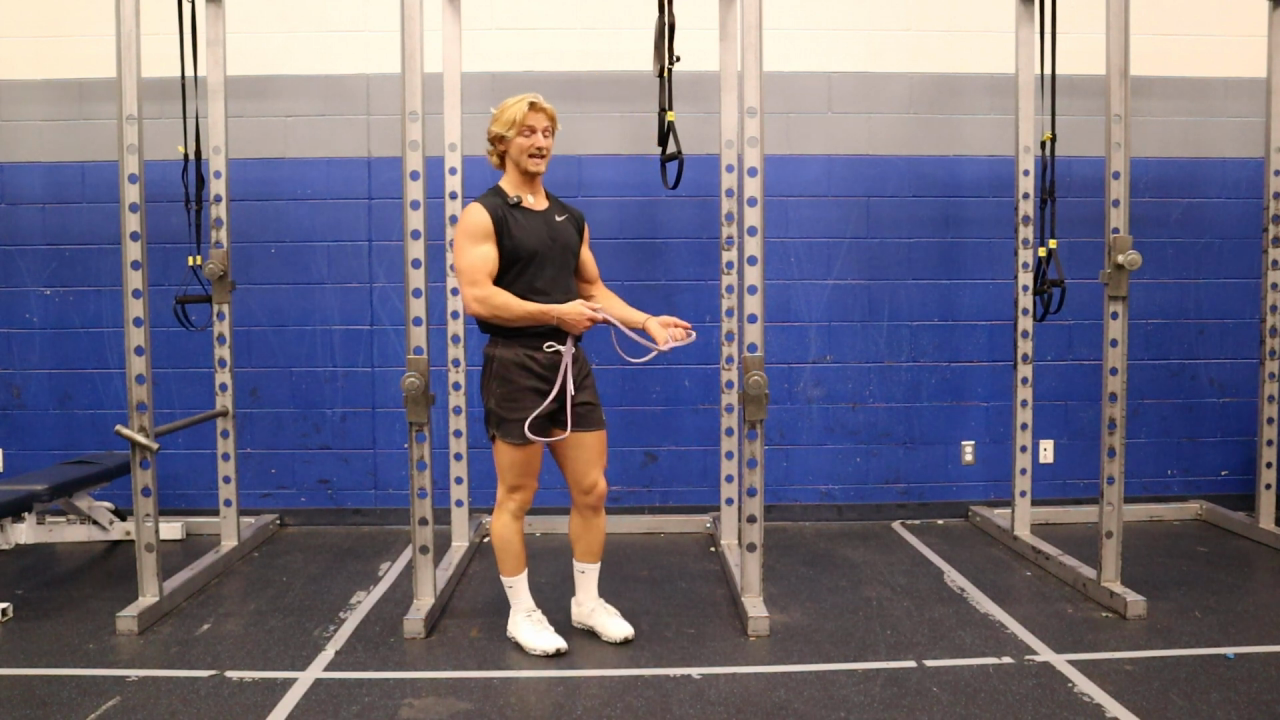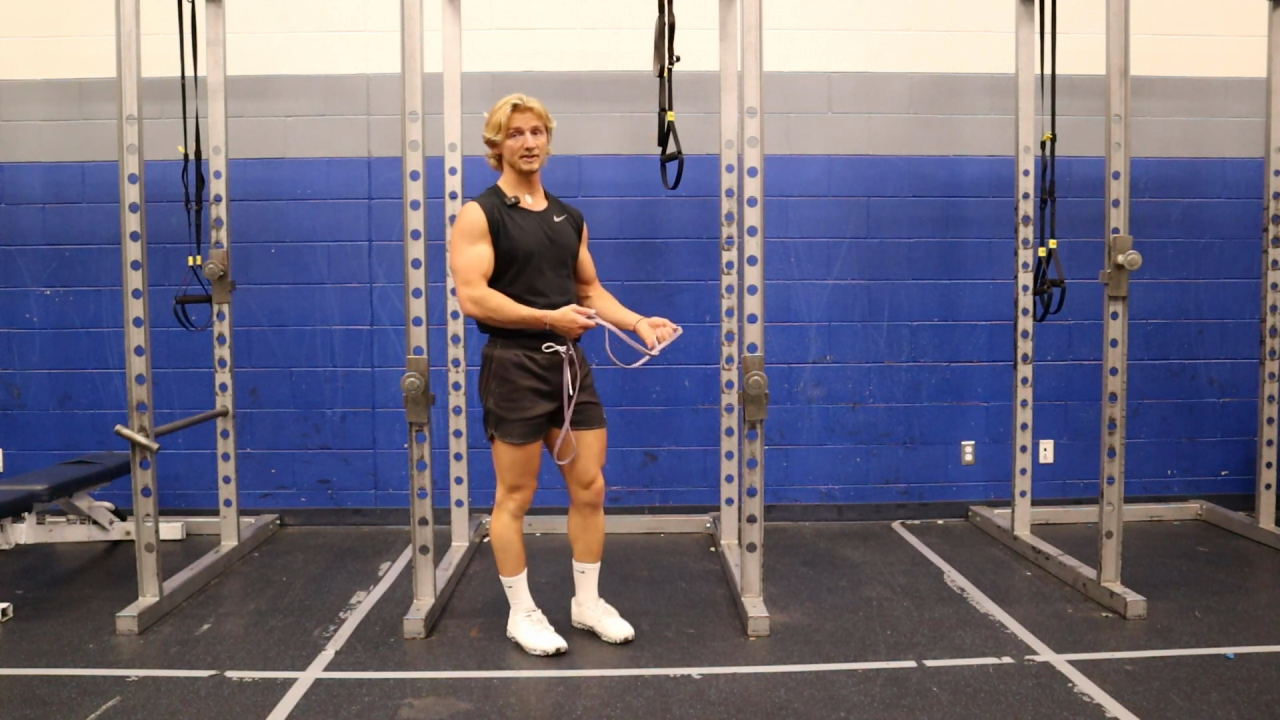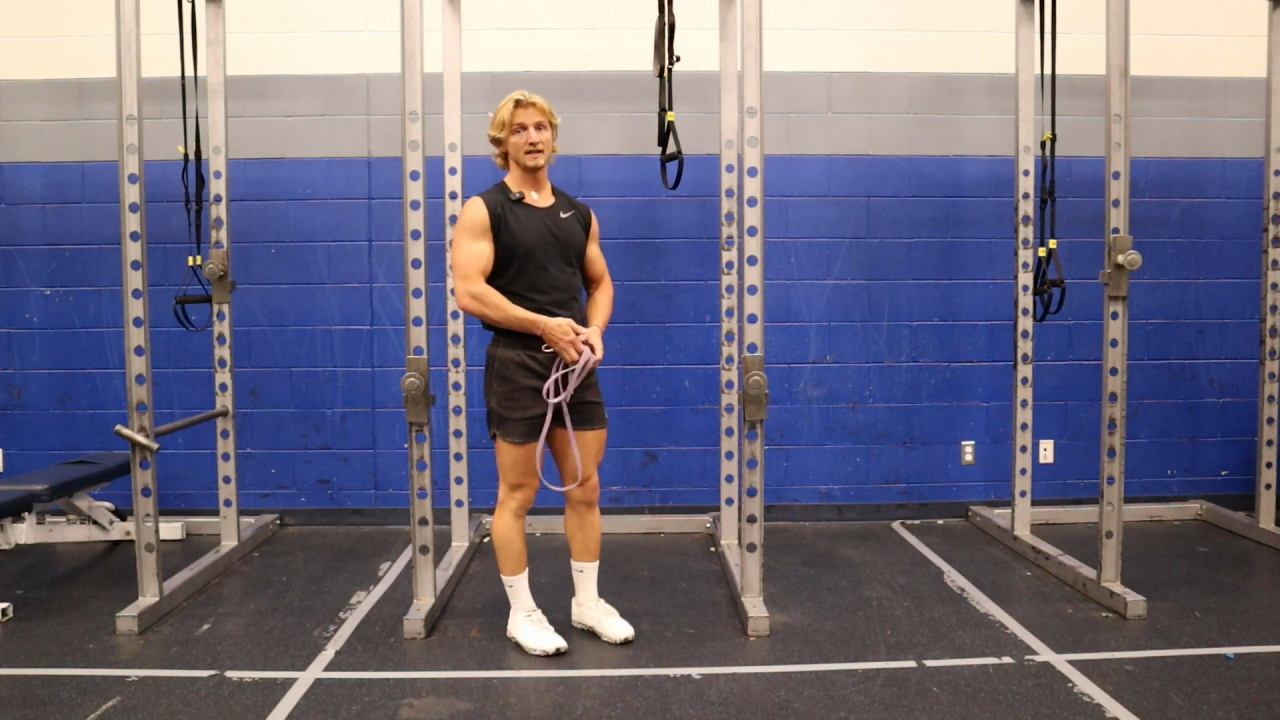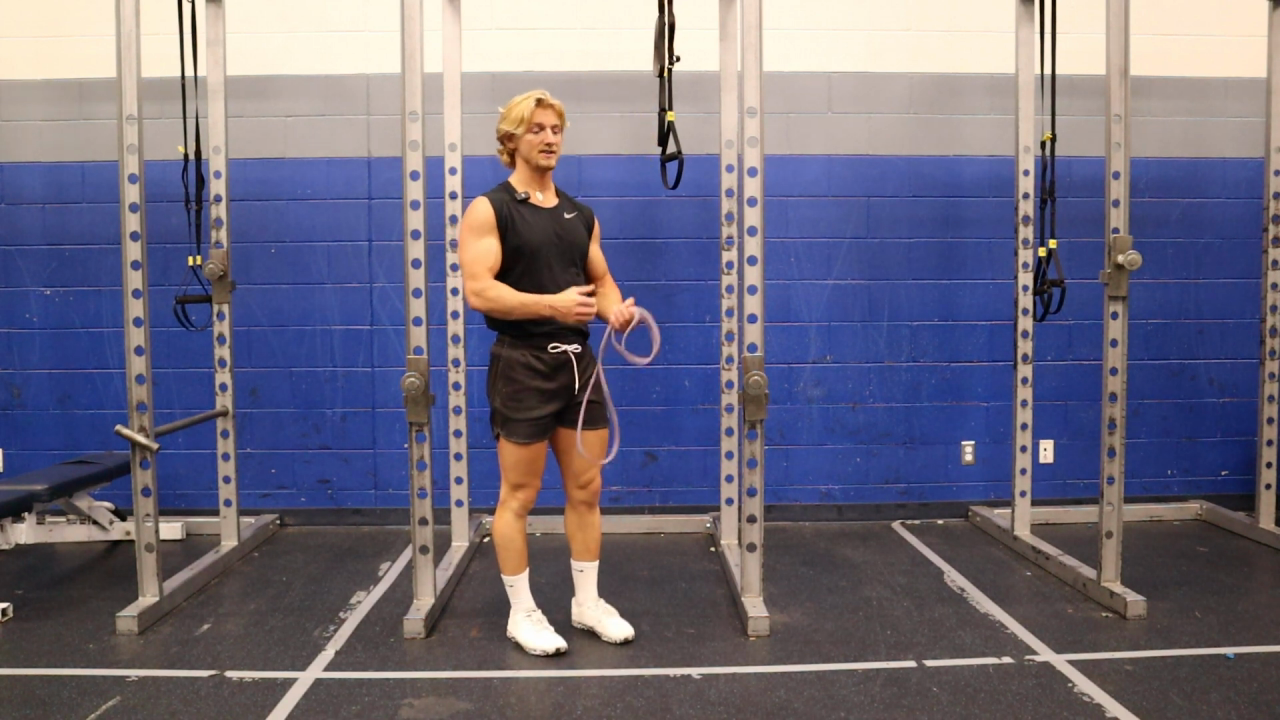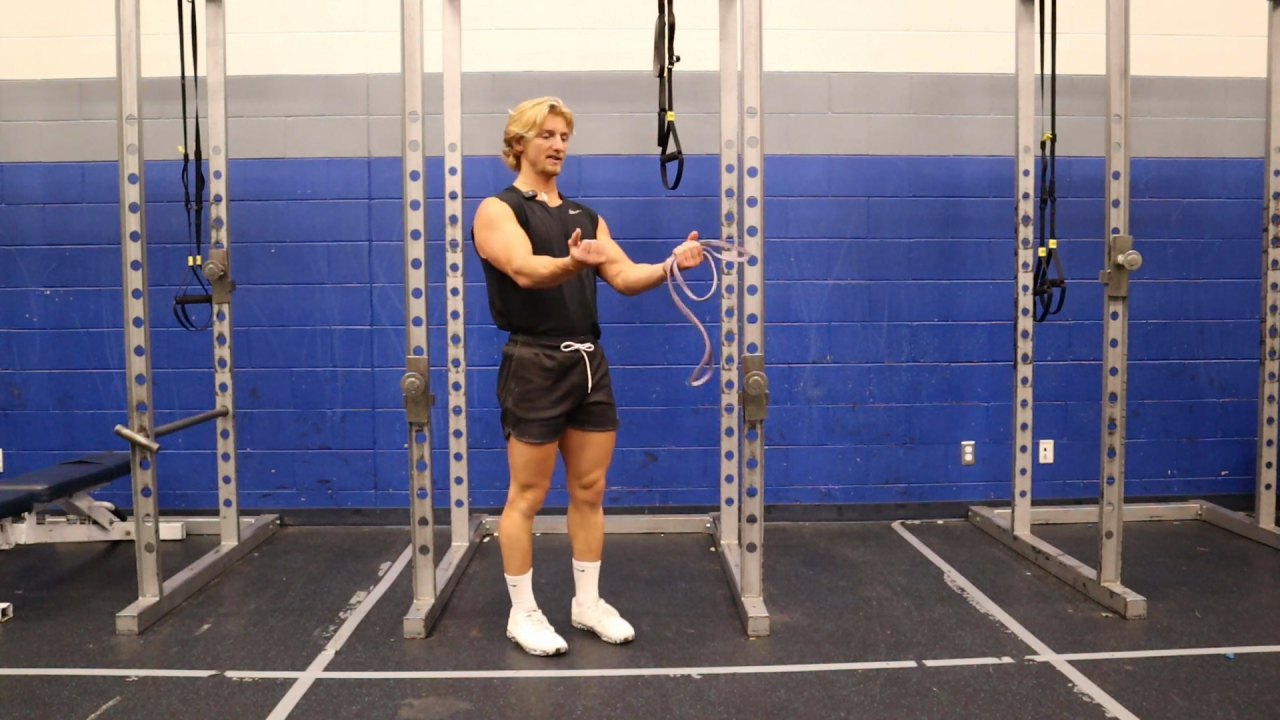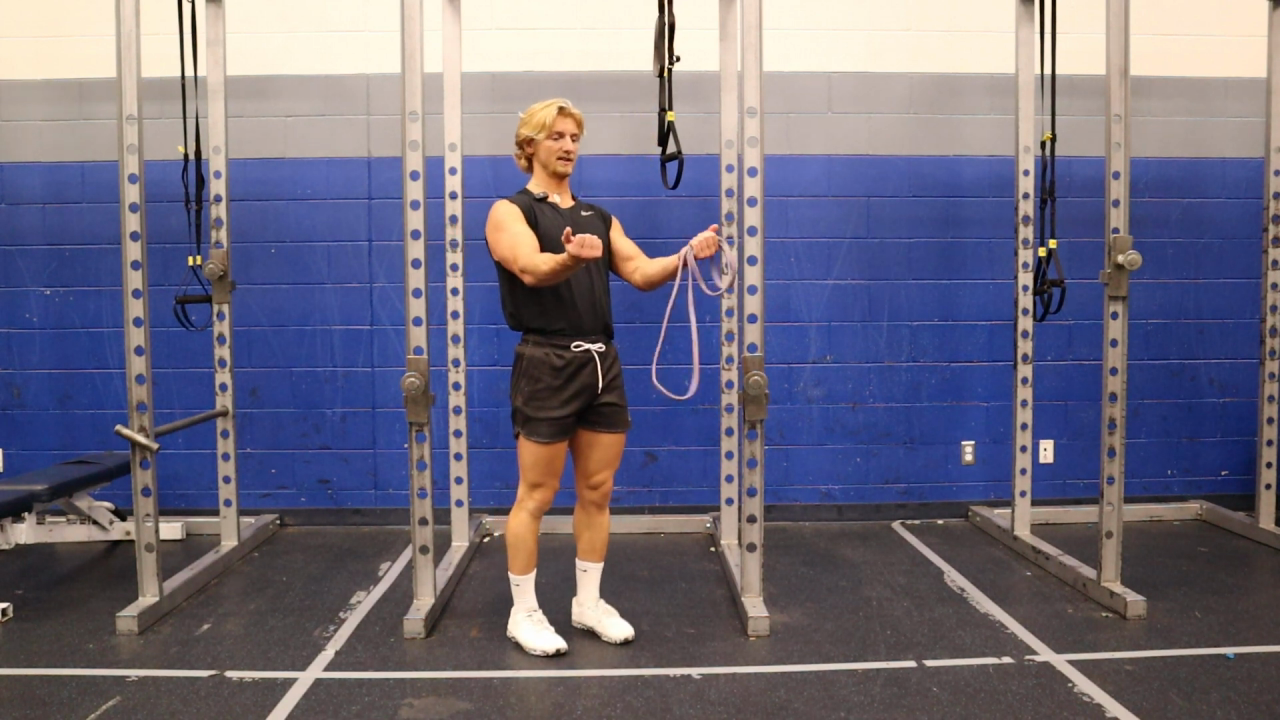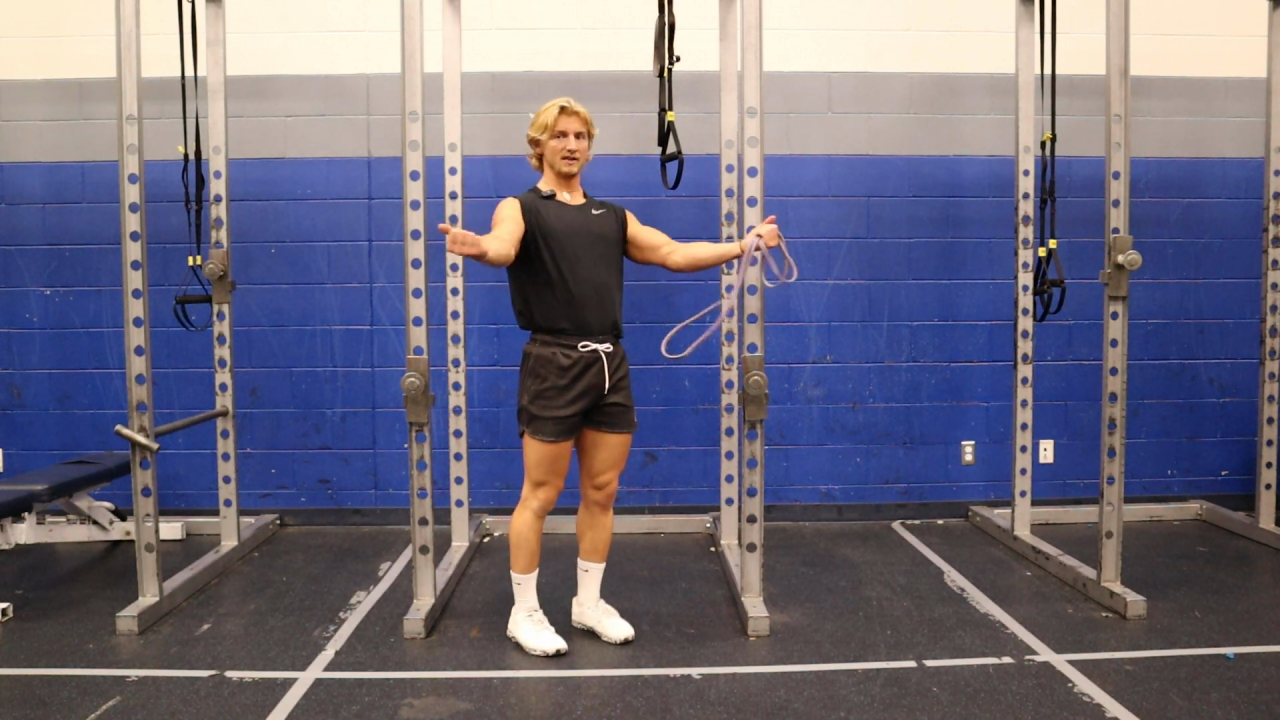
dt=0.4s
person 1, frame 1
left shoulder: (570, 218)
right shoulder: (482, 215)
left elbow: (592, 288)
right elbow: (478, 298)
left wrist: (646, 321)
right wrist: (555, 314)
left hip: (572, 363)
right hip: (516, 366)
left knee: (592, 491)
right knee: (516, 497)
left ankle: (587, 602)
right ankle: (522, 613)
person 1, frame 2
left shoulder: (570, 218)
right shoulder: (480, 214)
left elbow: (590, 288)
right elbow: (472, 298)
left wrist: (639, 322)
right wrist: (549, 318)
left hip: (572, 363)
right hip: (515, 367)
left knee: (590, 488)
right knee: (515, 497)
left ankle: (588, 602)
right ankle: (522, 613)
person 1, frame 3
left shoulder: (579, 214)
right shoulder: (484, 210)
left elbow: (600, 281)
right elbow: (469, 292)
left wrist: (595, 328)
right wrist: (544, 325)
left hip: (576, 366)
right hip: (518, 364)
left knee: (586, 489)
right knee: (518, 495)
left ankle: (588, 602)
right ankle: (522, 612)
person 1, frame 4
left shoulder: (580, 214)
right shoulder: (489, 209)
left elbow: (601, 280)
right elbow: (479, 290)
left wrist: (615, 308)
right wrist: (551, 304)
left hip: (580, 362)
right hip: (523, 365)
left knee: (586, 489)
right knee: (519, 496)
left ankle: (588, 602)
right ankle: (522, 612)
person 1, frame 5
left shoulder: (585, 215)
right shoulder: (497, 210)
left elbow: (623, 275)
right elbow: (525, 270)
left wrist: (671, 264)
right wrist: (573, 262)
left hip: (590, 362)
right hip: (534, 364)
left knee: (590, 491)
right knee: (527, 495)
left ankle: (588, 601)
right ankle: (523, 612)
person 1, frame 6
left shoulder: (598, 216)
right shoulder: (510, 211)
left elbow: (639, 270)
right elbow: (532, 270)
left wrist: (687, 254)
right wrist: (570, 258)
left hip: (603, 363)
right hip: (547, 364)
left knee: (597, 491)
right knee: (536, 496)
left ankle: (588, 602)
right ankle: (524, 612)
person 1, frame 7
left shoulder: (613, 216)
right shoulder: (521, 208)
left elbow: (673, 253)
right elbow: (503, 246)
left wrist: (745, 245)
right wrist: (478, 248)
left hip: (611, 363)
right hip: (554, 363)
left knee: (601, 491)
right knee: (540, 495)
left ankle: (589, 602)
right ankle: (524, 611)
